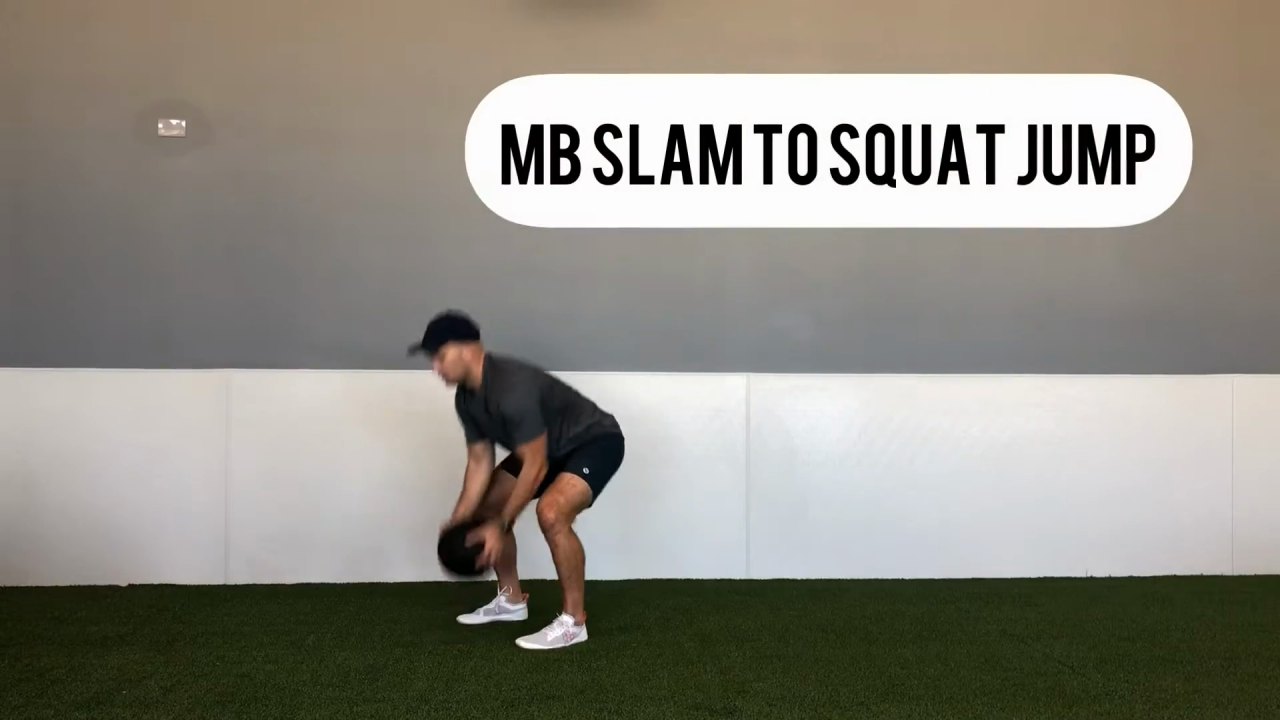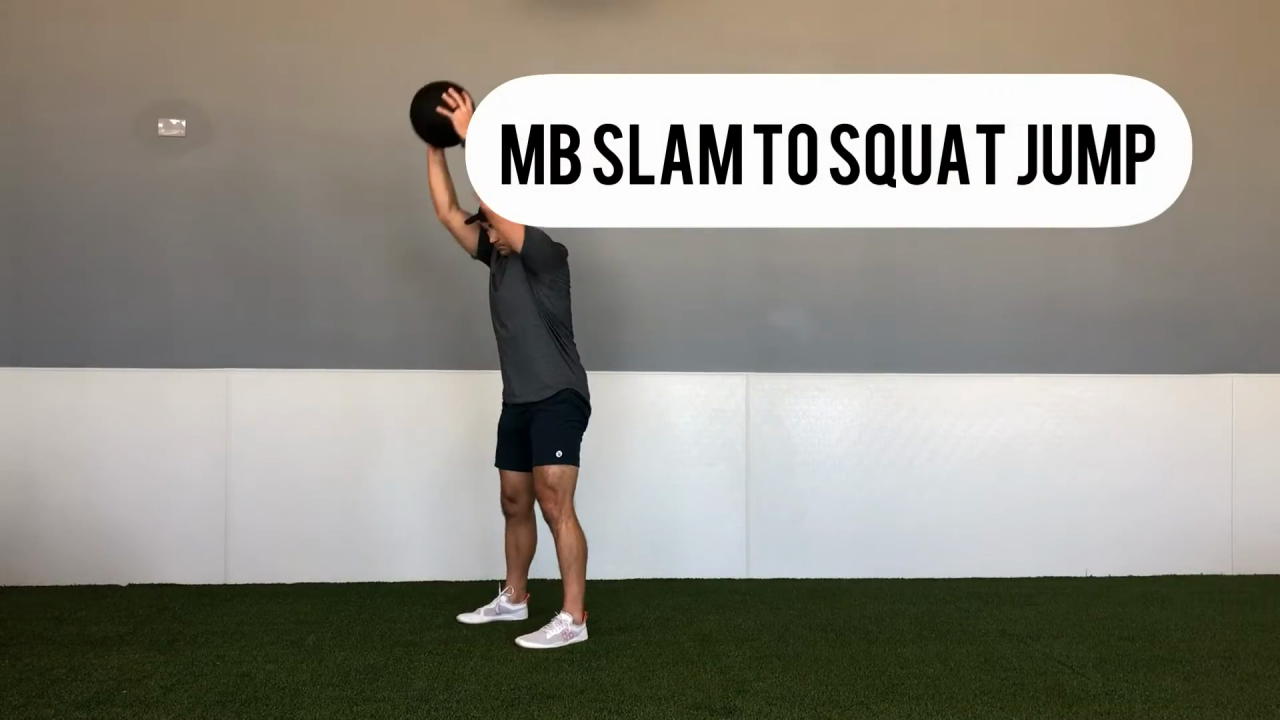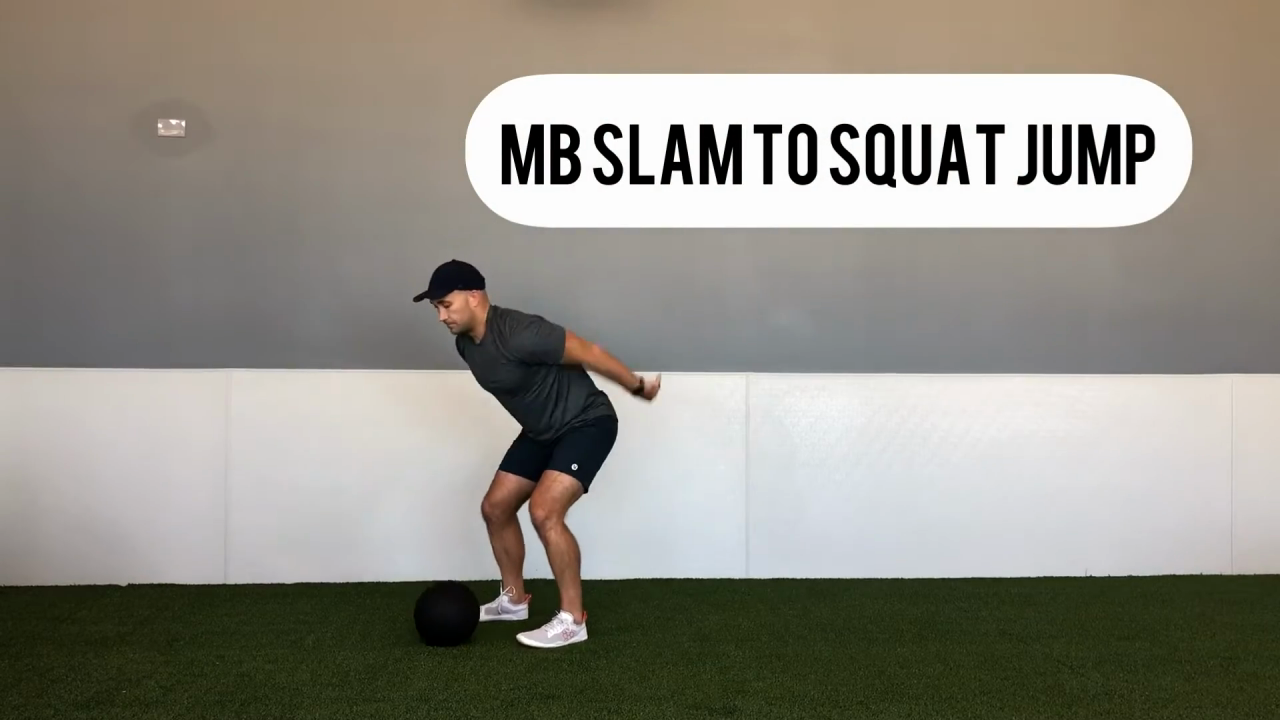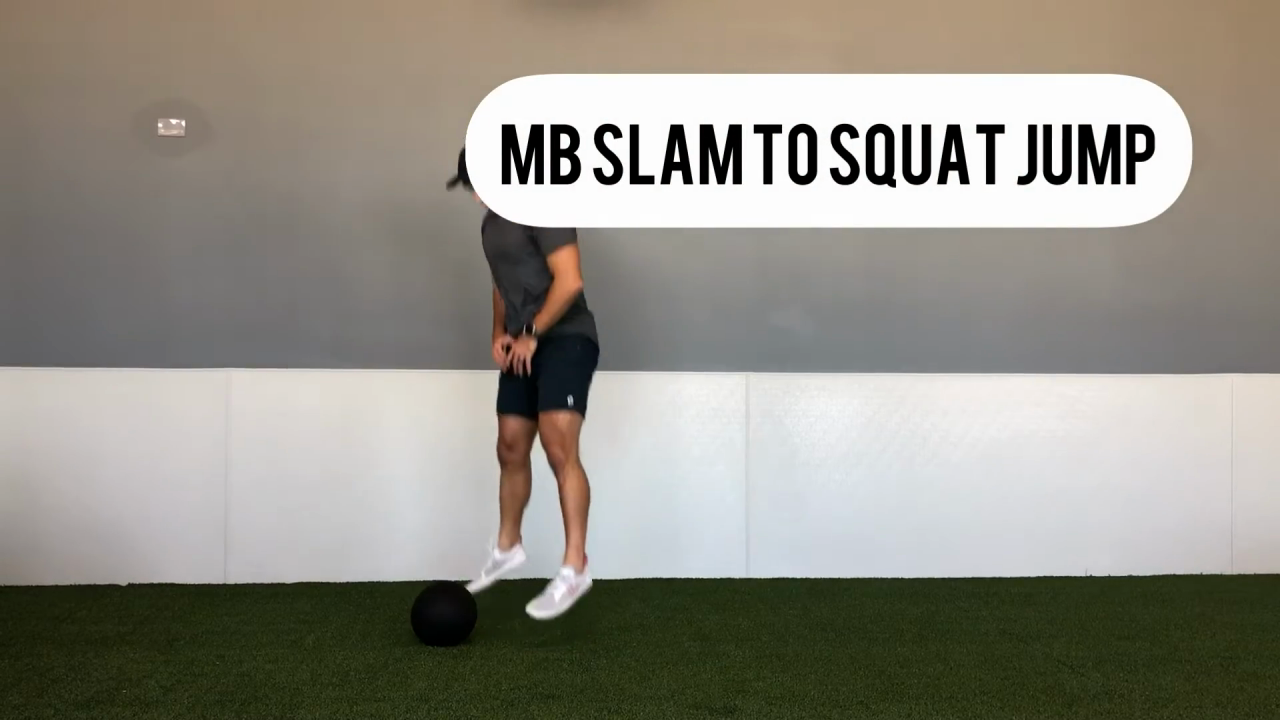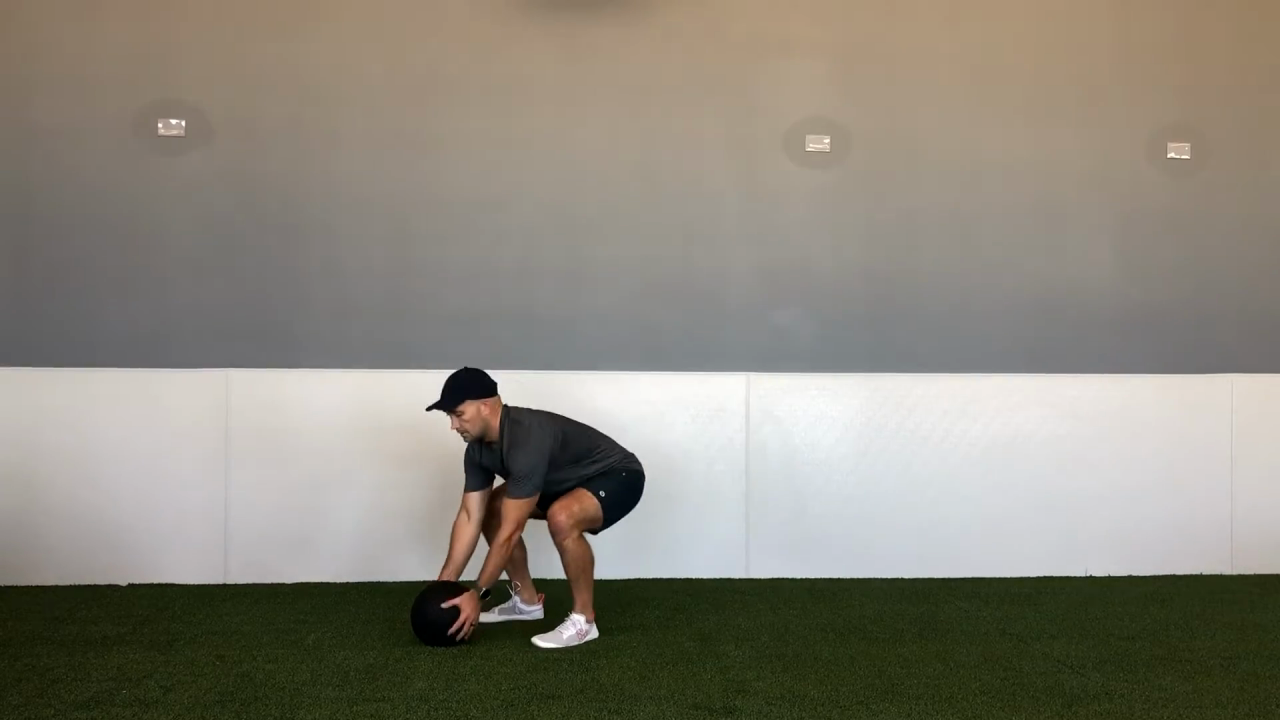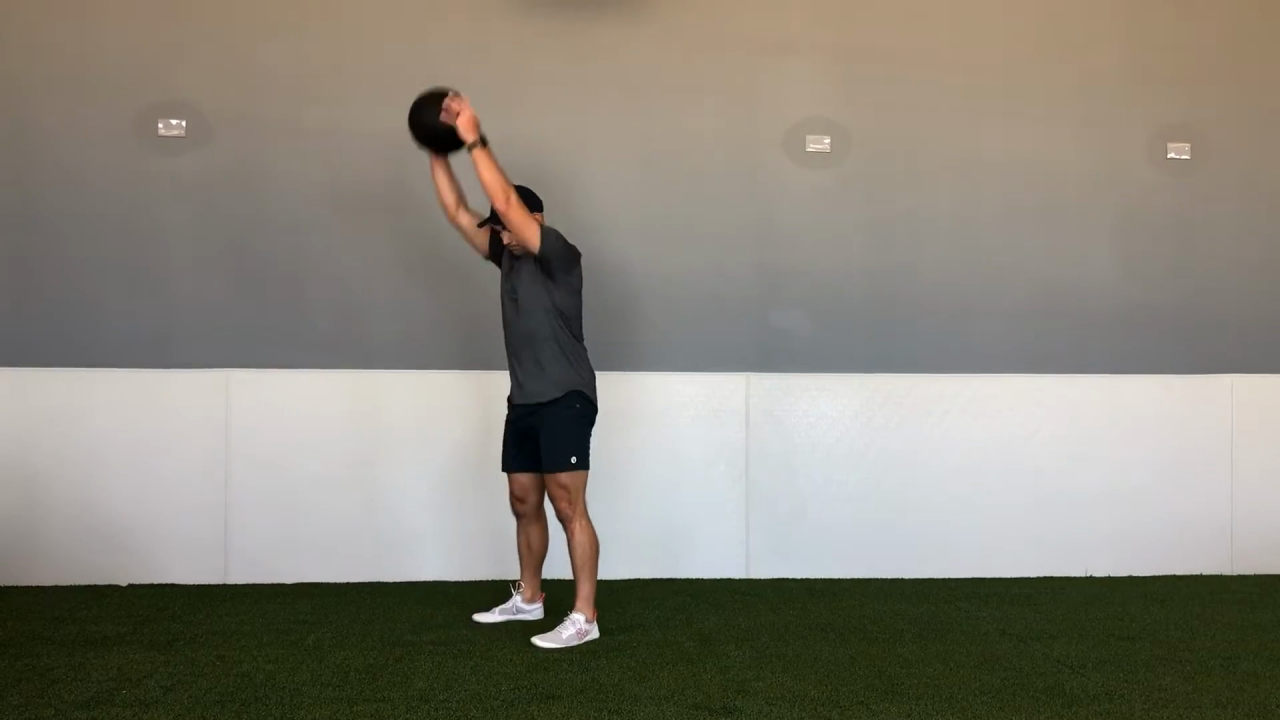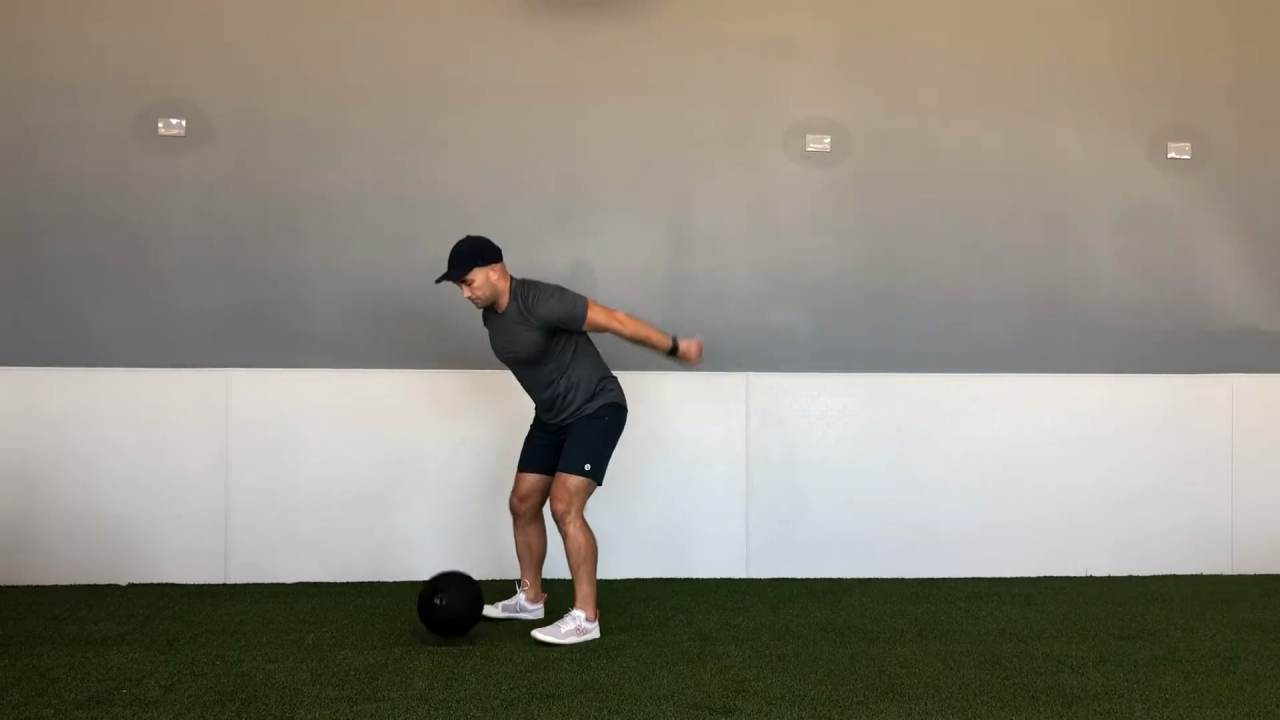
dt=0.7s
person 1, frame 1
left shoulder: (512, 388)
right shoulder: (466, 396)
left elbow: (535, 469)
right elbow: (481, 460)
left wrist: (499, 523)
right wrist: (459, 518)
left hip: (594, 443)
right hip: (551, 449)
left knee: (552, 512)
right knee: (487, 516)
left ankle: (574, 621)
right ankle: (511, 599)
person 1, frame 2
left shoulder: (546, 256)
right shoulder: (498, 258)
left elbow: (494, 206)
right elbow: (449, 213)
left wrist: (470, 134)
right wrist: (436, 147)
left hip: (557, 399)
right hip: (518, 402)
left knee: (555, 507)
right knee: (514, 505)
left ankle: (573, 619)
right ankle: (513, 598)
person 1, frame 3
left shoulder: (519, 333)
right shoulder: (466, 343)
left elbow: (588, 353)
left wrist: (637, 387)
left hip: (585, 424)
right hip: (542, 429)
left knee: (545, 511)
right knee: (495, 507)
left ankle: (572, 619)
right ankle: (513, 599)
person 1, frame 4
right shoulder: (491, 223)
left elbow: (570, 280)
left wrist: (532, 334)
right wrist: (499, 334)
left hip: (565, 341)
right hip: (522, 349)
left knee: (559, 451)
right knee: (510, 451)
left ankle: (574, 569)
right ankle: (507, 548)
person 1, frame 5
left shoulder: (526, 443)
right shoulder: (479, 449)
left elbow: (511, 529)
right elbow: (469, 516)
left wrist: (475, 596)
right wrist: (445, 581)
left hip: (618, 477)
left knee: (563, 519)
right knee: (490, 512)
left ankle: (584, 619)
right ankle: (527, 600)
person 1, frame 6
left shoulder: (560, 256)
right shoulder: (510, 259)
left elbow: (506, 204)
right elbow: (459, 213)
left wrist: (475, 142)
right wrist: (438, 153)
left hip: (564, 401)
right hip: (524, 404)
left knee: (568, 508)
right knee: (524, 504)
left ankle: (584, 618)
right ankle: (529, 598)
person 1, frame 7
left shoulder: (540, 302)
right shoulder: (491, 315)
left elbow: (613, 320)
left wrist: (673, 348)
left hip: (595, 410)
right hip: (552, 415)
left knee: (565, 507)
right knee: (522, 504)
left ankle: (585, 617)
right ankle: (530, 598)
